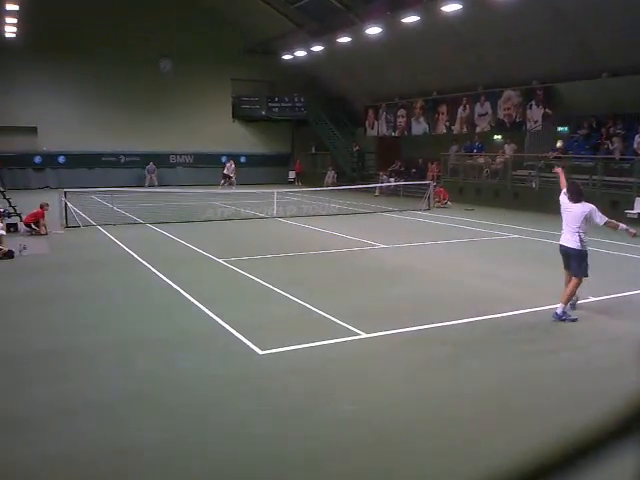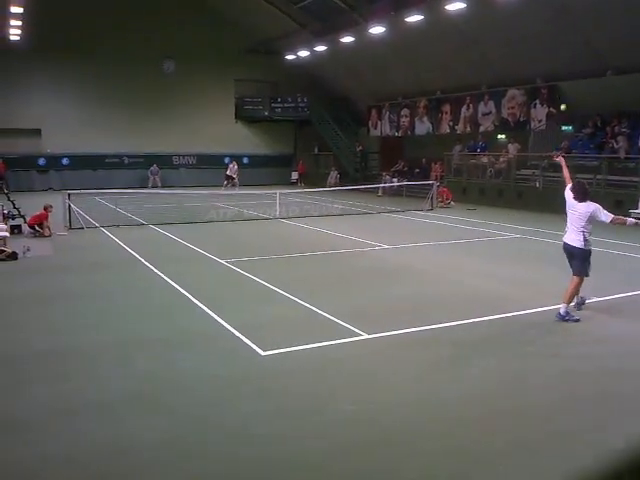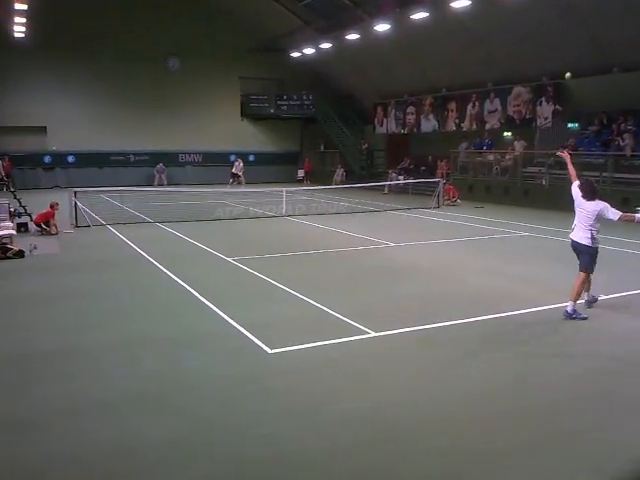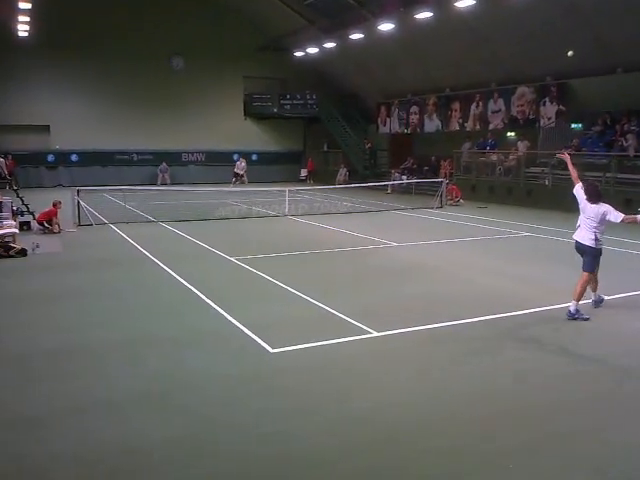
dt=0.1s
person 1, frame 1
left shoulder: (564, 202)
right shoulder: (588, 208)
left elbow: (564, 187)
right elbow: (608, 223)
left wrist: (560, 173)
right wrist: (628, 230)
left hip: (563, 245)
right hip: (577, 248)
left knee: (569, 275)
right knee: (576, 280)
left ankle: (571, 300)
right ankle: (560, 311)
person 1, frame 2
left shoulder: (570, 199)
right shoulder: (593, 208)
left elbow: (568, 181)
right elbow: (615, 220)
left wrist: (563, 163)
left hip: (567, 243)
right hip: (581, 247)
left knee: (576, 274)
right knee: (577, 279)
left ankle: (578, 299)
right ankle: (563, 311)
person 1, frame 3
left shoulder: (578, 198)
right shoulder: (602, 207)
left elbow: (574, 177)
right elbow: (623, 217)
left wrist: (568, 160)
left hip: (575, 241)
right hip: (588, 245)
left knee: (588, 270)
right knee: (583, 276)
left ankle: (589, 298)
right ankle: (570, 309)
person 1, frame 4
left shoulder: (582, 200)
right shoulder: (605, 209)
left elbow: (575, 179)
right elbow: (625, 219)
left wrist: (568, 161)
left hip: (579, 242)
right hip: (592, 246)
left knee: (593, 271)
right knee: (586, 277)
left ankle: (596, 298)
right ankle: (573, 309)
